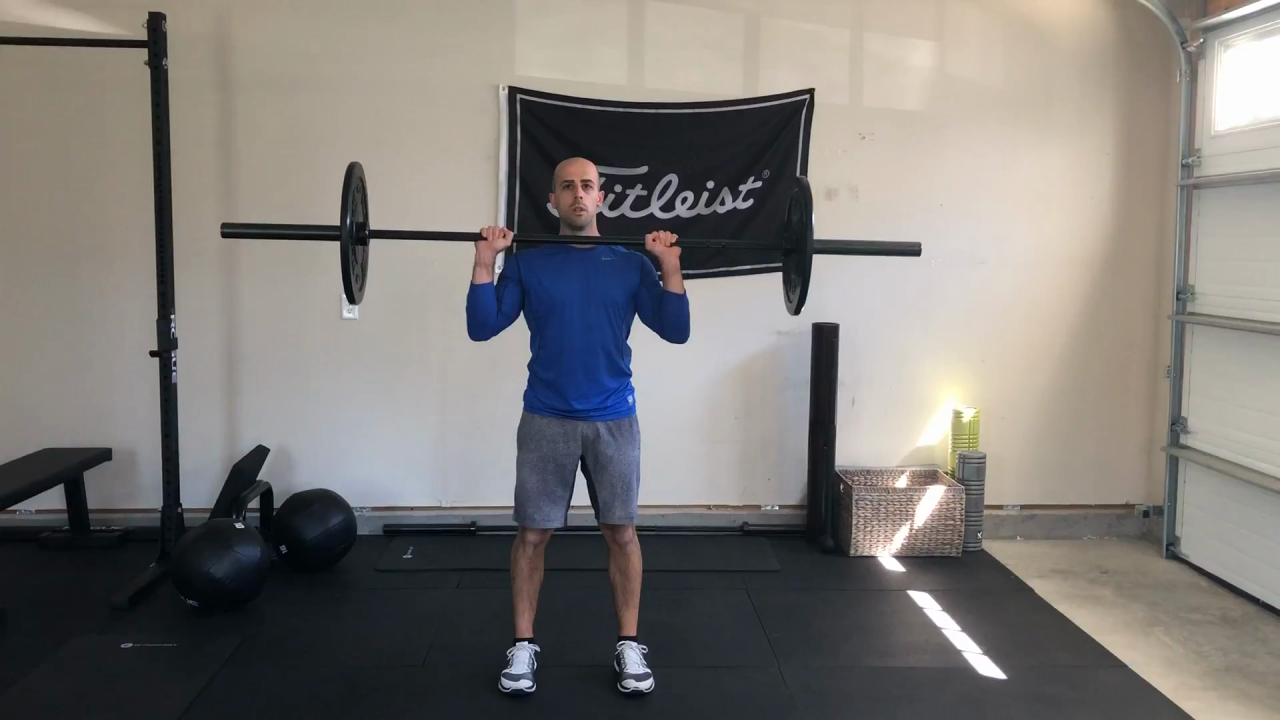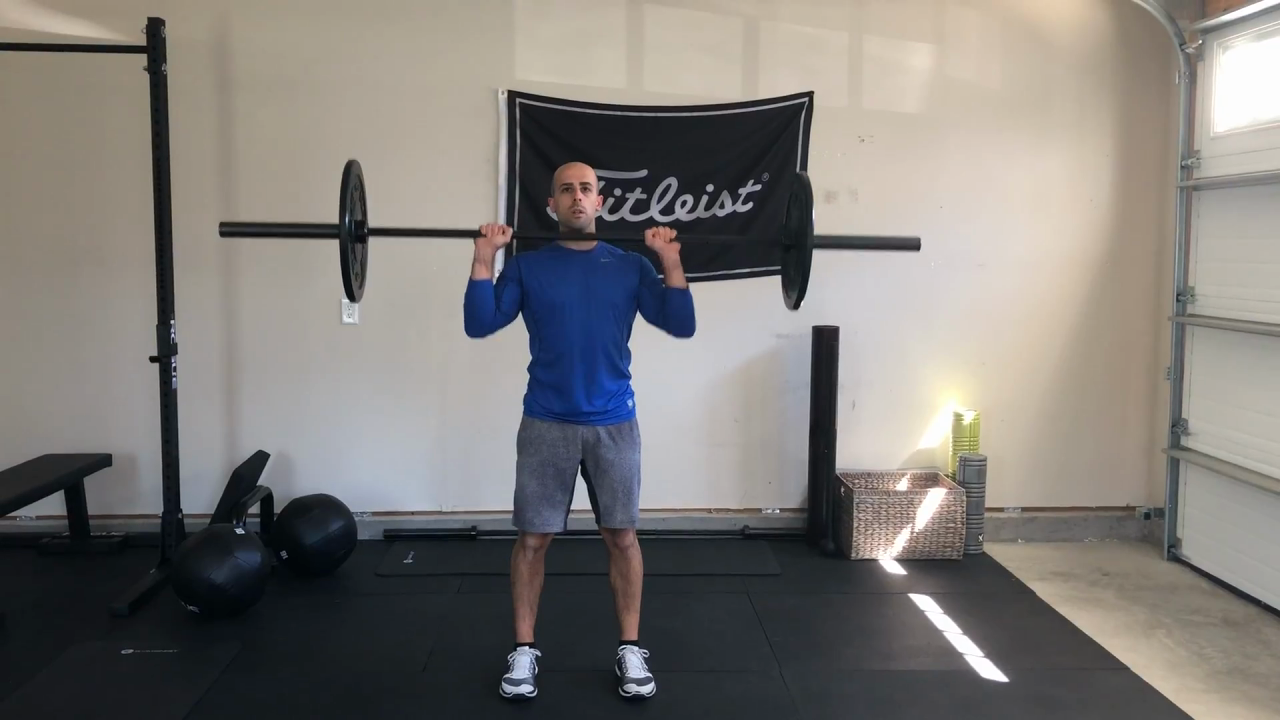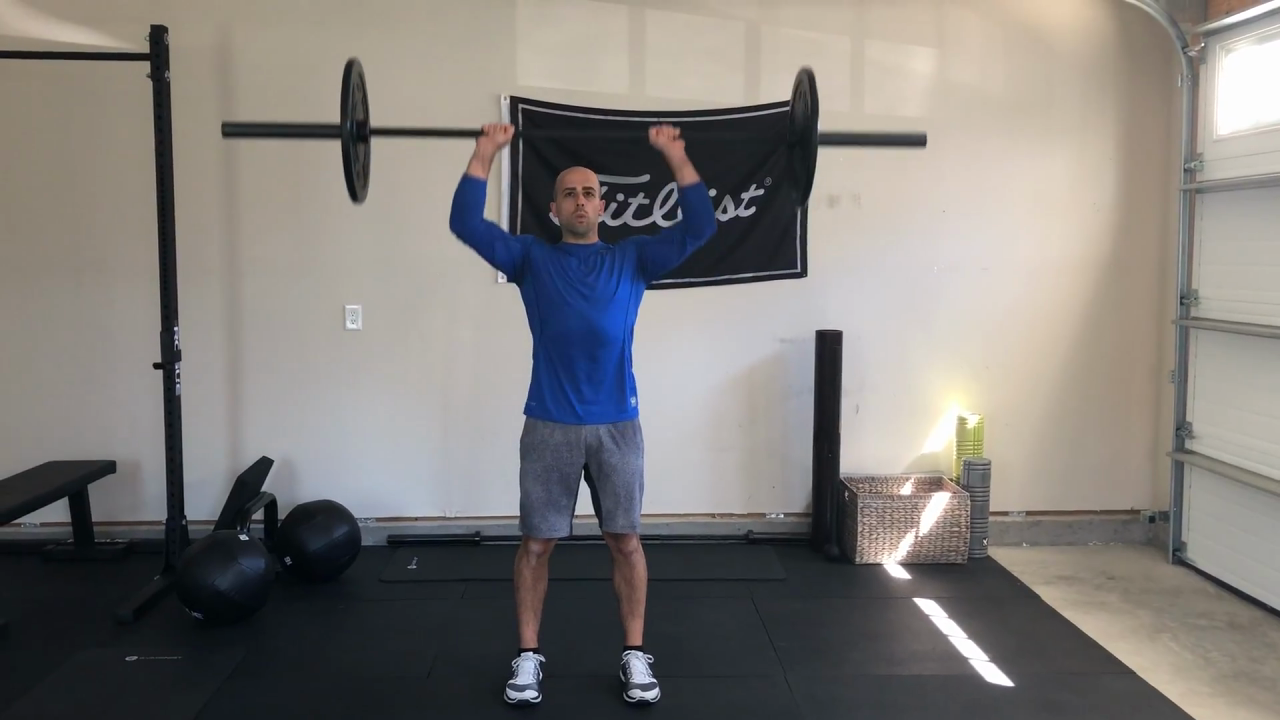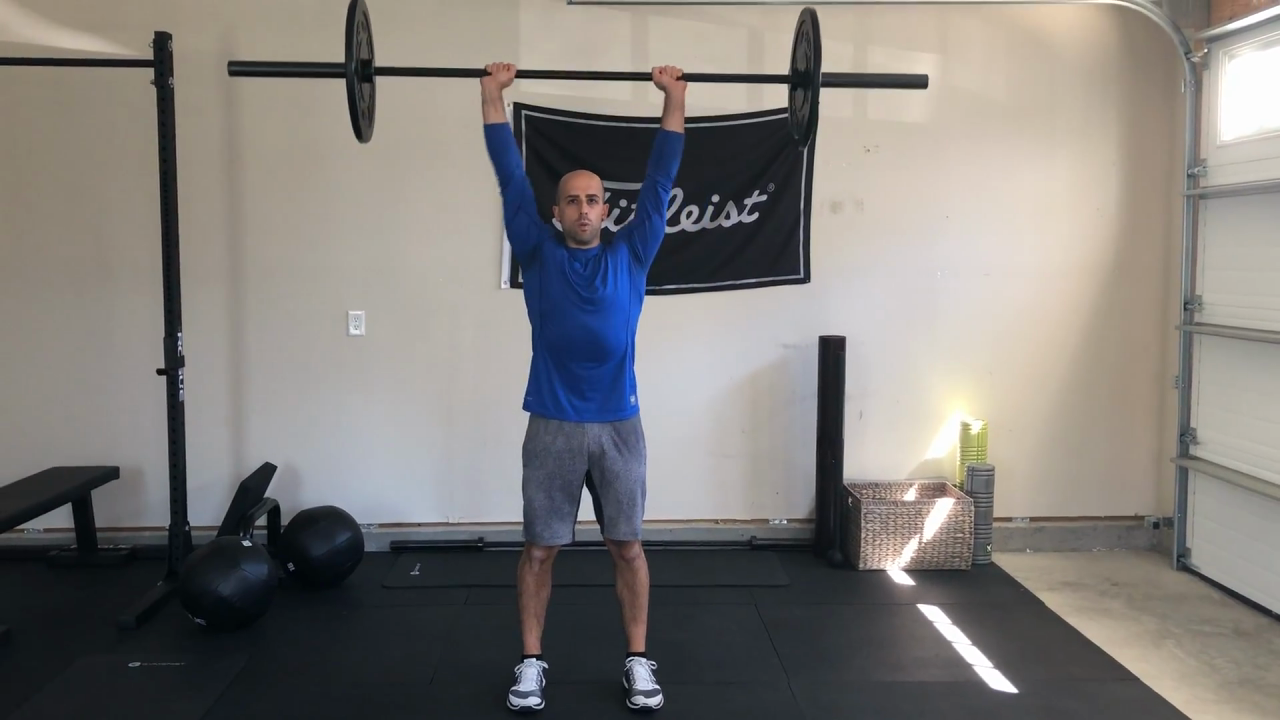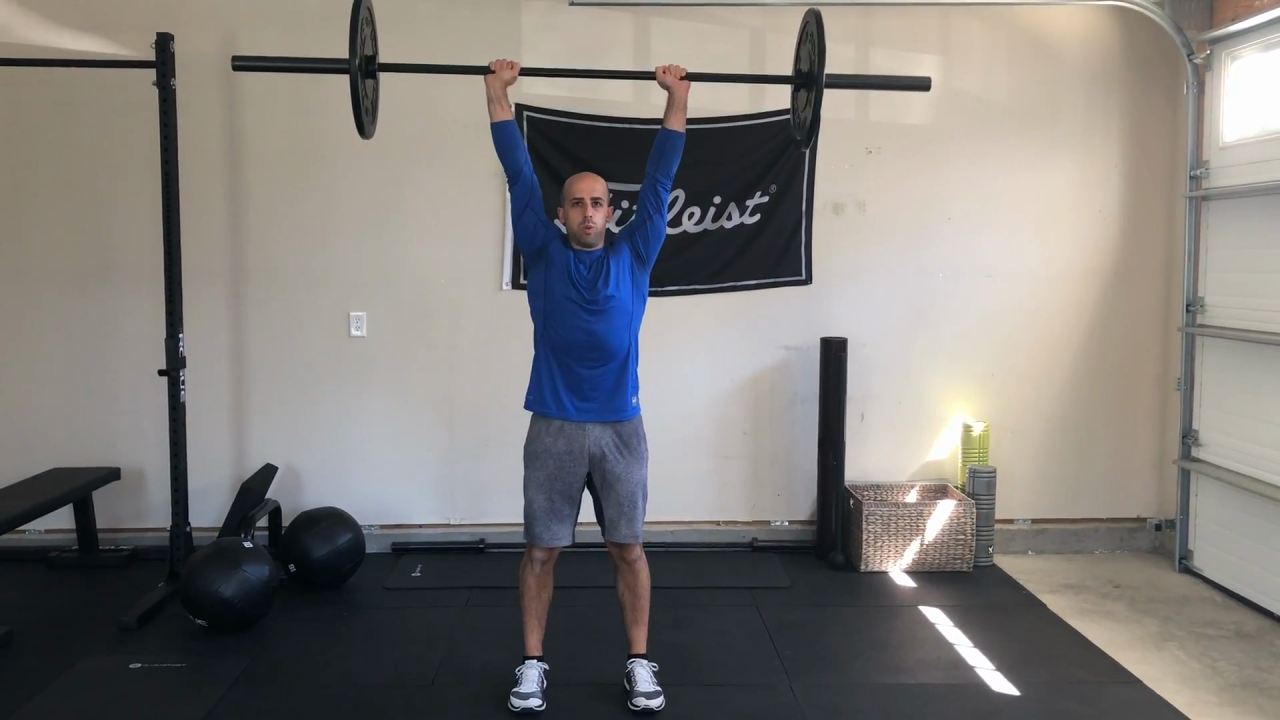
dt=0.4s
person 1, frame 1
left shoulder: (630, 264)
right shoulder: (528, 263)
left elbow: (677, 330)
right elbow: (481, 327)
left wrist: (670, 266)
right wrist: (484, 262)
left hip: (614, 420)
right hip: (545, 419)
left knee: (621, 533)
right knee: (532, 533)
left ankle: (628, 646)
right ankle: (523, 646)
person 1, frame 2
left shoulder: (630, 267)
right shoulder: (528, 266)
left elbow: (682, 325)
right elbow: (479, 325)
left wrist: (670, 263)
right wrist: (483, 259)
left hip: (614, 423)
right hip: (545, 424)
left knee: (621, 536)
right knee: (532, 538)
left ankle: (630, 649)
right ankle: (524, 650)
person 1, frame 3
left shoulder: (633, 257)
right shoulder: (531, 257)
left elbow: (700, 227)
right elbow: (465, 224)
left wrist: (676, 157)
right wrist: (484, 154)
left hip: (617, 425)
right hip: (549, 426)
left knee: (625, 540)
right knee: (536, 543)
left ankle: (634, 654)
right ankle: (528, 656)
person 1, frame 4
left shoulder: (632, 254)
right shoulder: (537, 252)
left elbow: (660, 176)
right elbow: (508, 170)
left wrist: (674, 97)
right wrist: (492, 92)
left hip: (620, 428)
right hip: (552, 430)
left knee: (628, 548)
right knee: (539, 550)
left ankle: (638, 661)
right ankle: (532, 662)
person 1, frame 5
left shoulder: (634, 254)
right shoulder: (541, 252)
left elbow: (660, 175)
right elbow: (517, 171)
left wrist: (676, 96)
right wrist: (497, 91)
left hip: (620, 429)
right hip: (553, 430)
left knee: (628, 549)
right knee: (540, 551)
left ankle: (638, 663)
right ankle: (532, 663)
